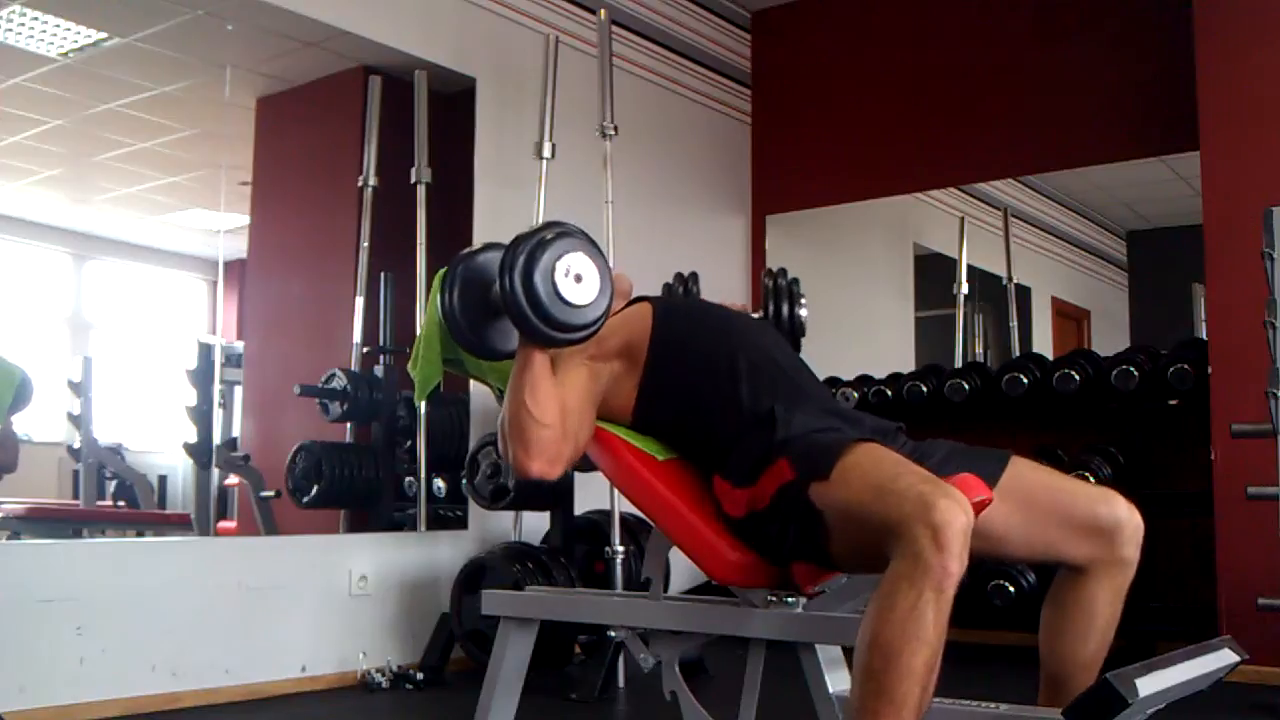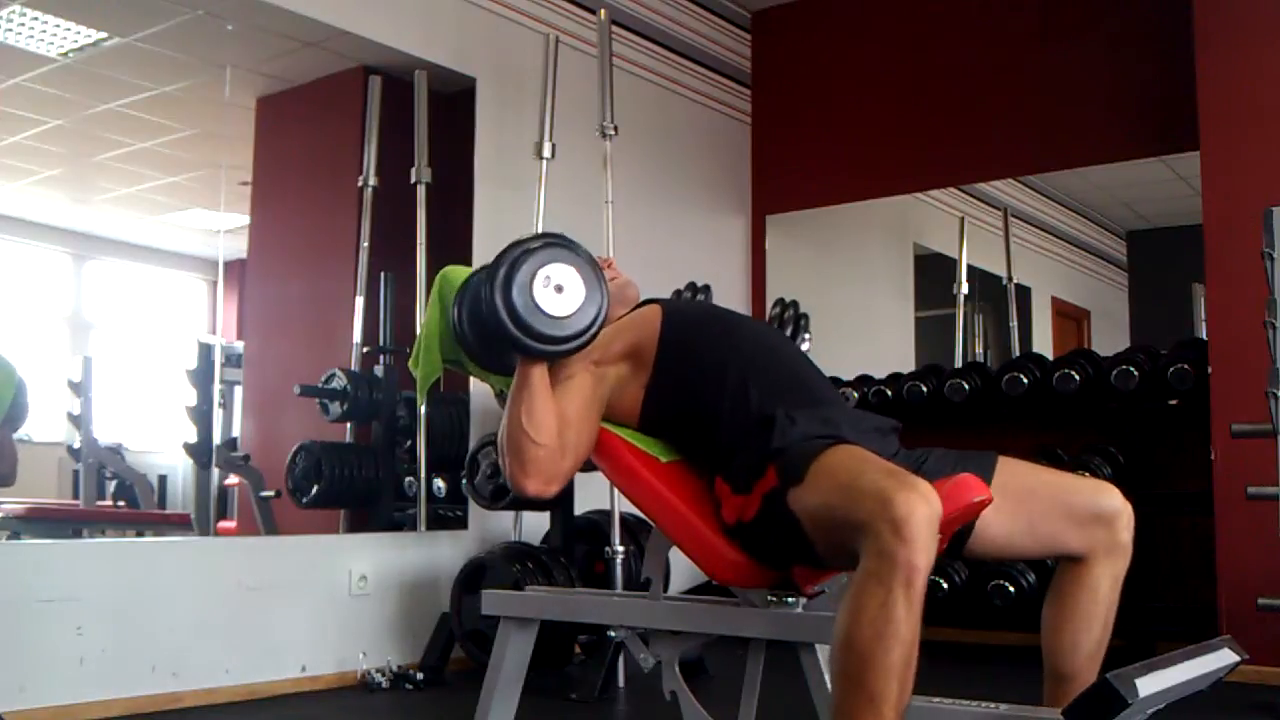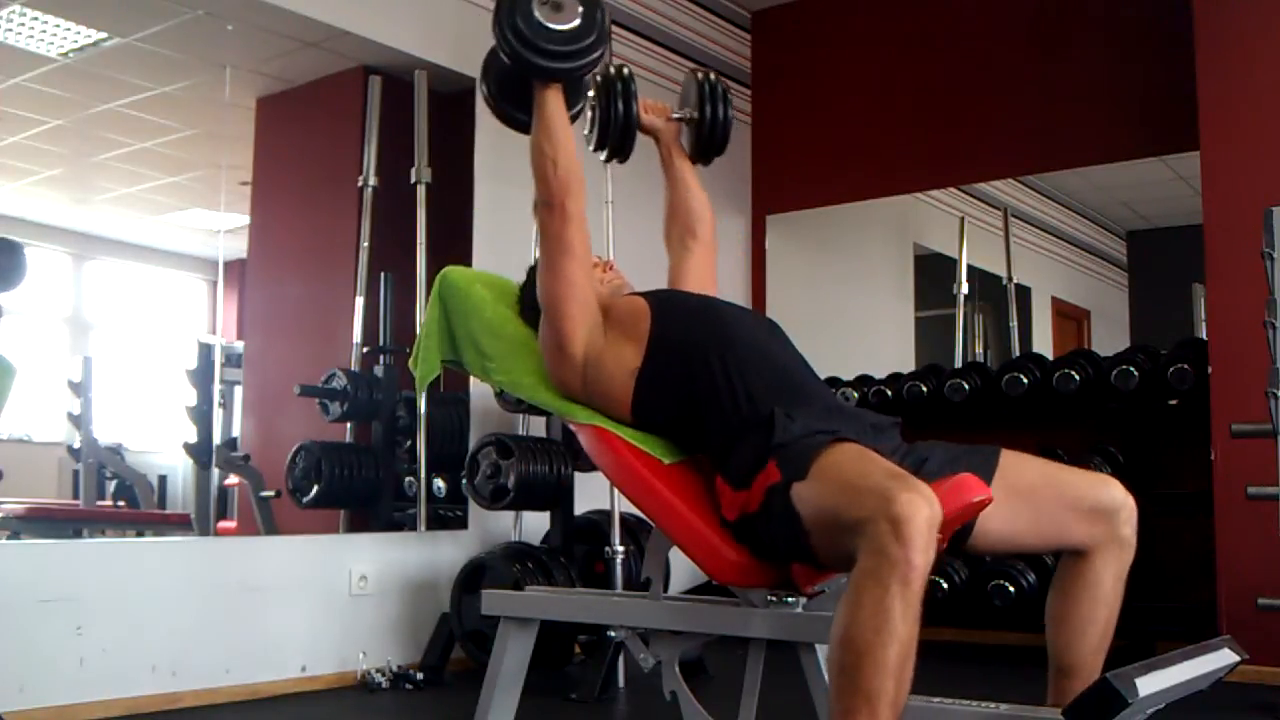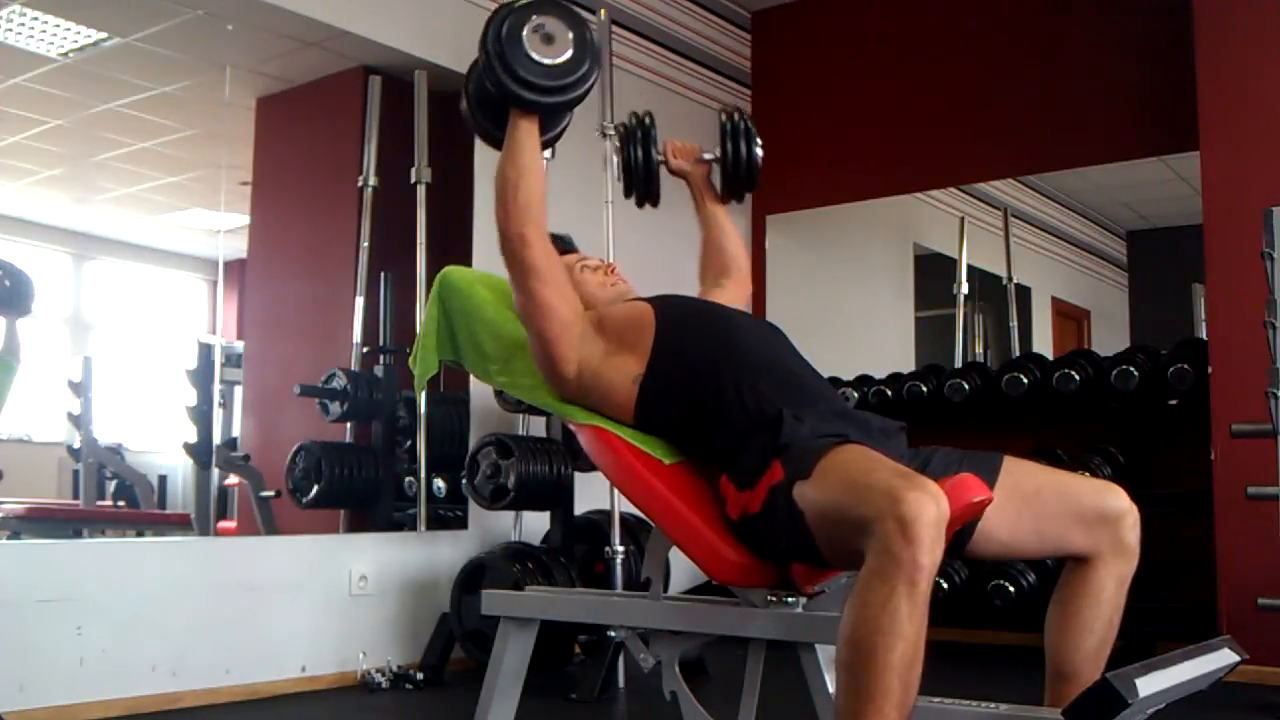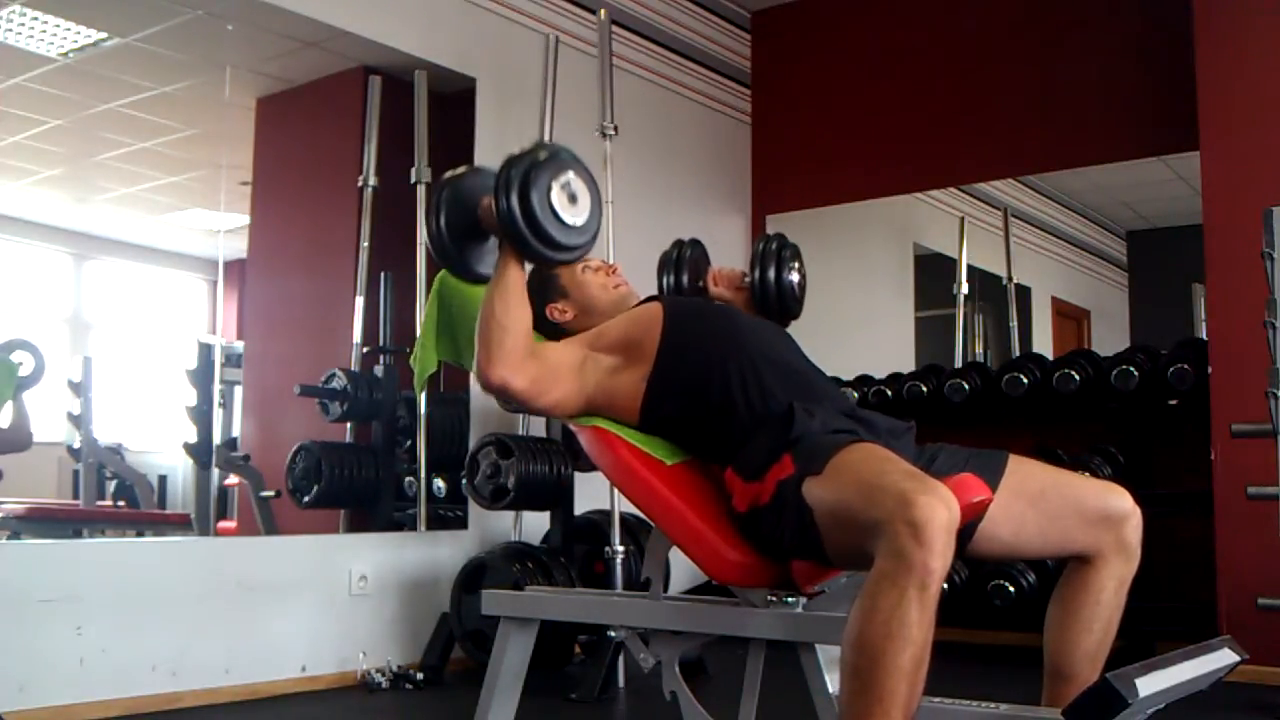
dt=1s
person 1, frame 1
left shoulder: (664, 326)
right shoulder: (589, 352)
right elbow: (538, 457)
left wrist: (749, 327)
right wrist: (533, 333)
left hip: (867, 443)
right hip: (781, 457)
left knee: (1113, 530)
right knee: (945, 524)
person 1, frame 2
left shoulder: (669, 331)
right shoulder: (593, 357)
right elbow: (534, 474)
left wrist: (760, 360)
right wrist: (535, 346)
left hip: (865, 446)
right hip: (781, 459)
left knee: (1105, 518)
right knee: (906, 519)
person 1, frame 3
left shoulder: (671, 315)
right shoulder: (578, 340)
left elbow: (694, 234)
right elbow: (560, 206)
left wrist: (669, 144)
right wrist: (550, 85)
left hip: (863, 441)
right hip: (776, 458)
left knee: (1107, 511)
right knee: (903, 520)
person 1, frame 4
left shoulder: (670, 330)
right shoulder: (581, 347)
left elbow: (731, 281)
right elbow: (520, 237)
left wrist: (701, 189)
right wrist: (526, 115)
left hip: (863, 439)
right hip: (779, 460)
left knee: (1111, 518)
right knee: (912, 517)
person 1, frame 5
left shoulder: (672, 325)
right shoulder: (585, 354)
right elbow: (504, 371)
left wrist: (745, 307)
right wrist: (512, 246)
left hip: (866, 433)
right hip: (788, 453)
left knee: (1113, 517)
right knee: (922, 520)
